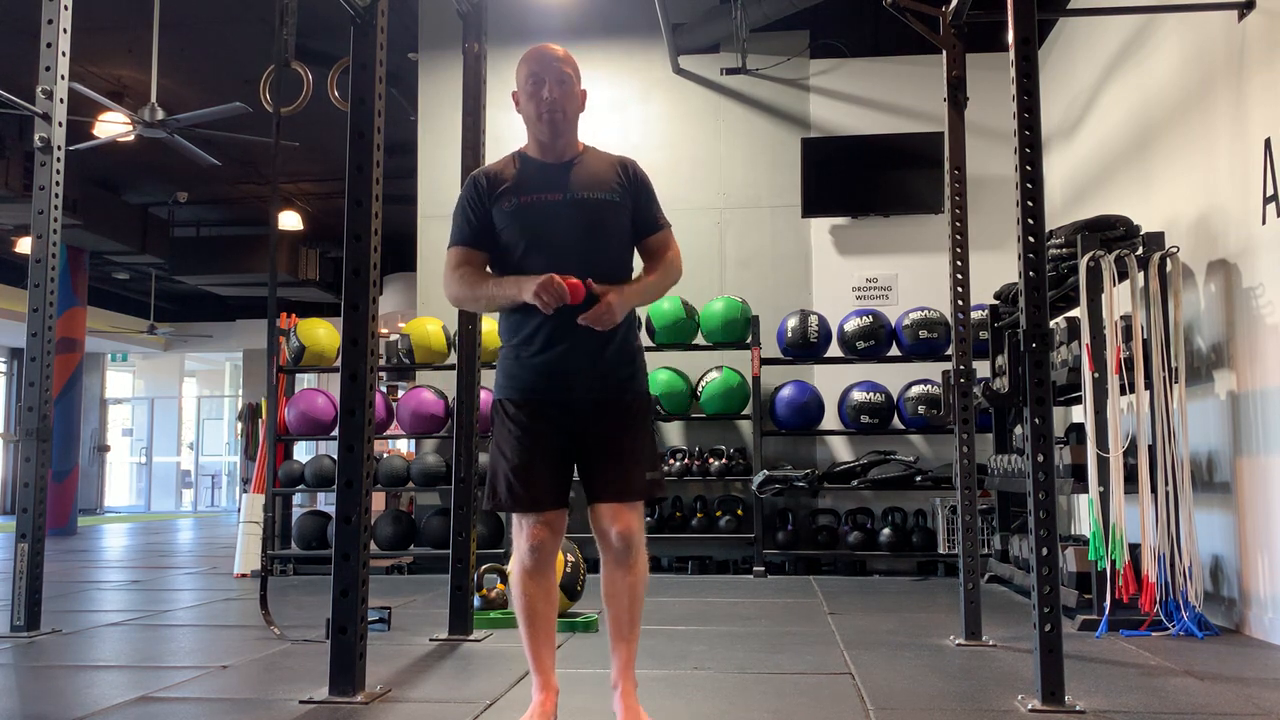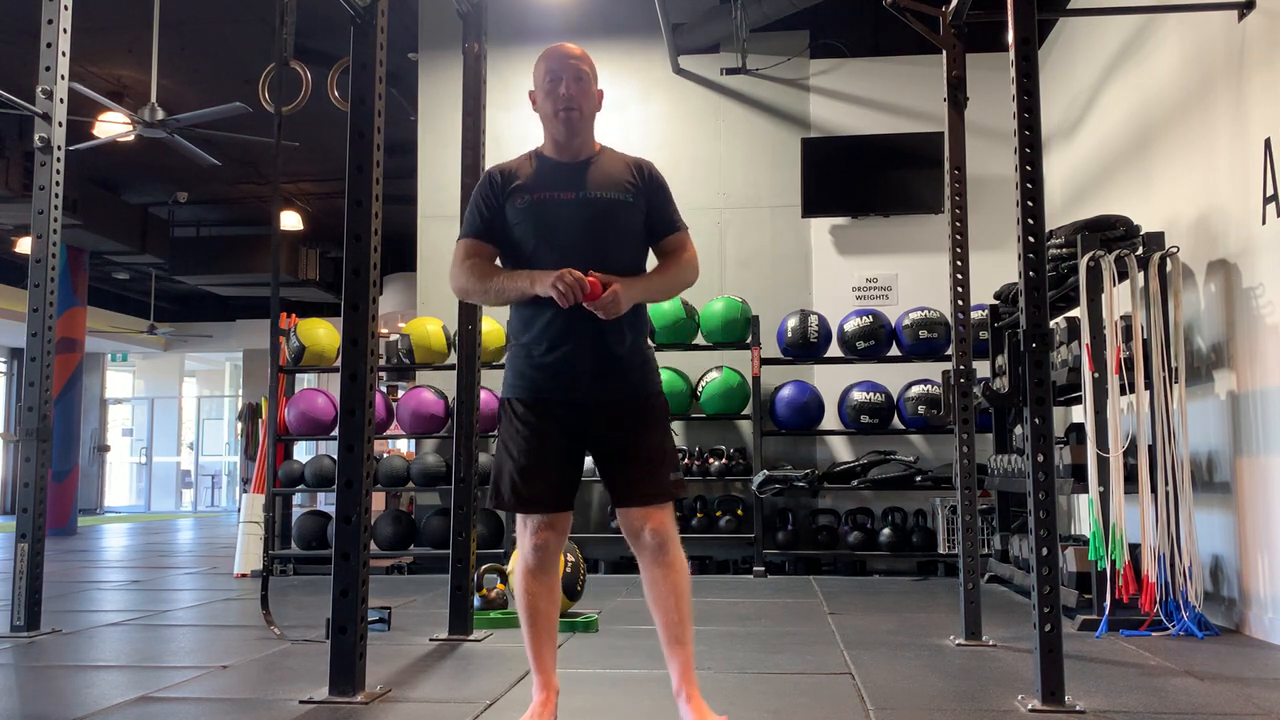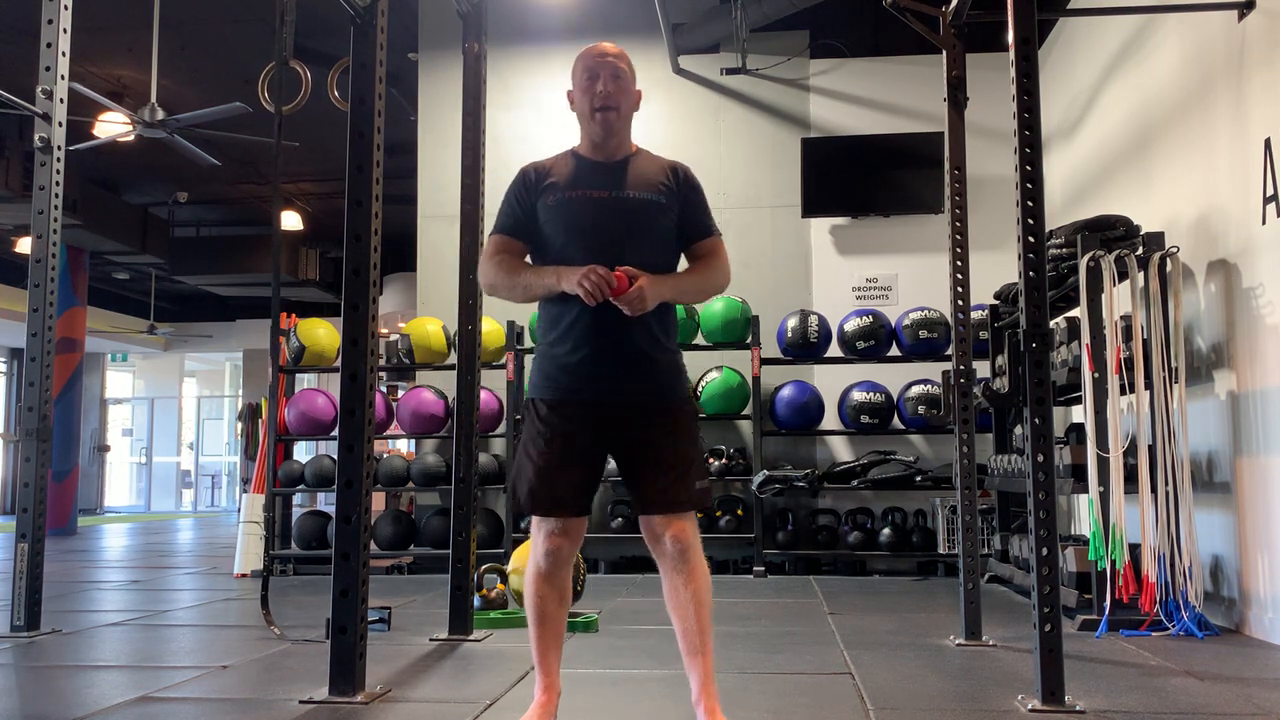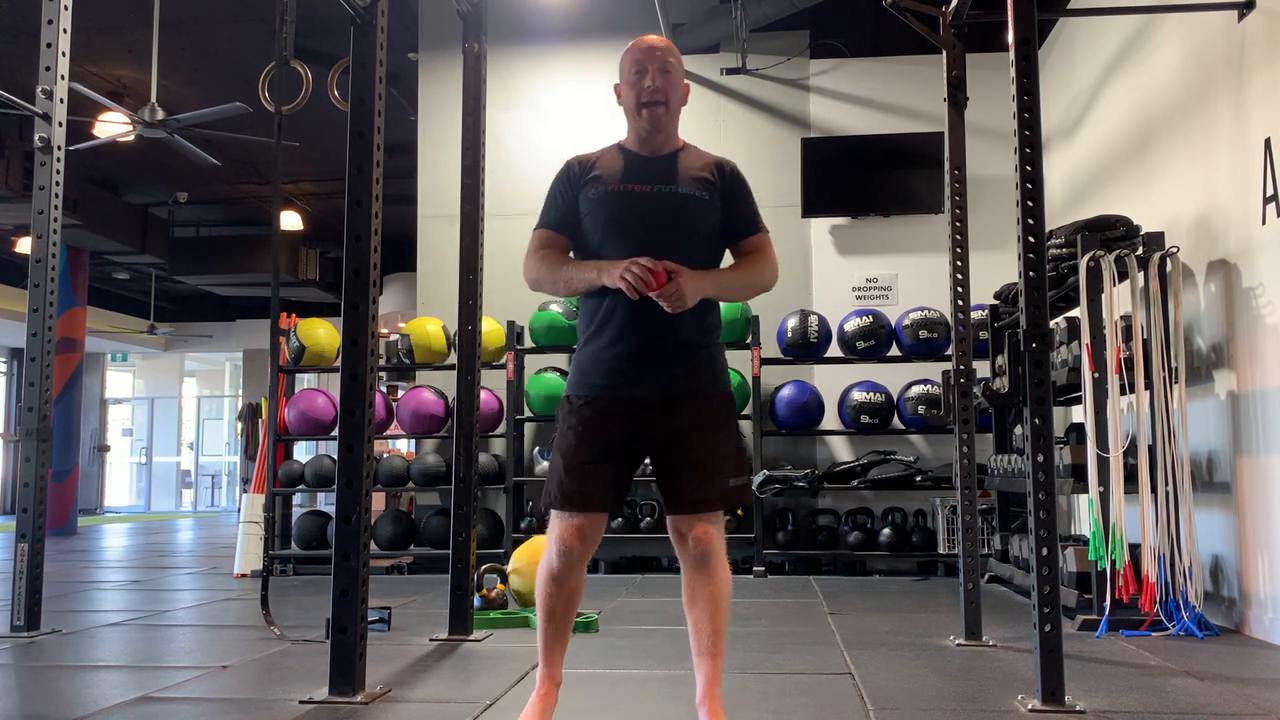
dt=0.2s
person 1, frame 1
left shoulder: (622, 174)
right shoulder: (488, 184)
left elbow: (668, 258)
right elbow: (456, 283)
left wrist: (626, 296)
right wrist: (522, 287)
left hip: (615, 385)
right hip: (528, 391)
left knee: (623, 531)
right knee: (534, 539)
person 1, frame 2
left shoulder: (638, 175)
right shoulder: (503, 182)
left elbow: (684, 262)
right elbow: (465, 276)
left wrist: (631, 289)
right wrist: (537, 281)
left hip: (627, 385)
right hip: (537, 390)
left knee: (654, 531)
right knee: (538, 539)
person 1, frame 3
left shoulder: (674, 179)
right shoulder: (537, 180)
left elbow: (717, 270)
right elbow: (493, 272)
left wrist: (661, 287)
right wrist: (565, 277)
left hip: (656, 391)
right hip: (562, 391)
left knee: (677, 540)
right knee: (552, 542)
person 1, frame 4
left shoulder: (719, 175)
right shoulder: (582, 174)
left elbow: (763, 270)
right elbow: (537, 267)
left wrist: (703, 283)
right wrist: (606, 271)
left hip: (693, 388)
right hip: (598, 387)
left knee: (700, 540)
right knee: (568, 539)
